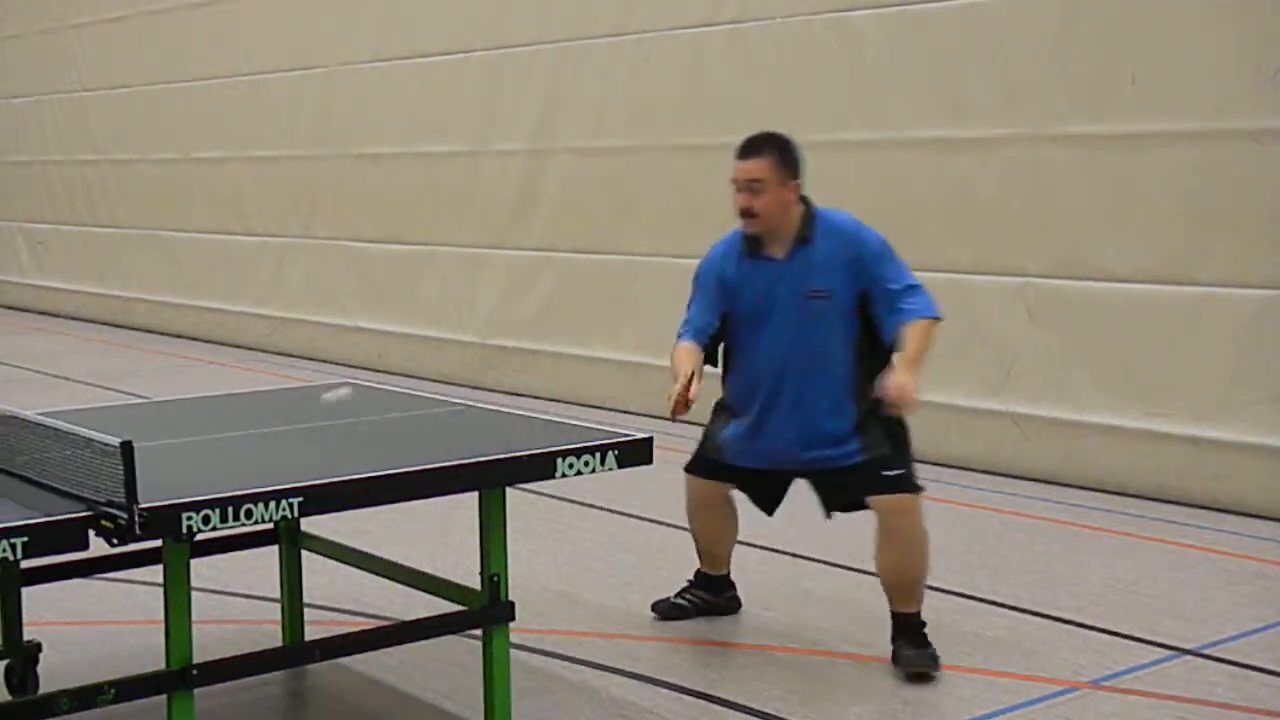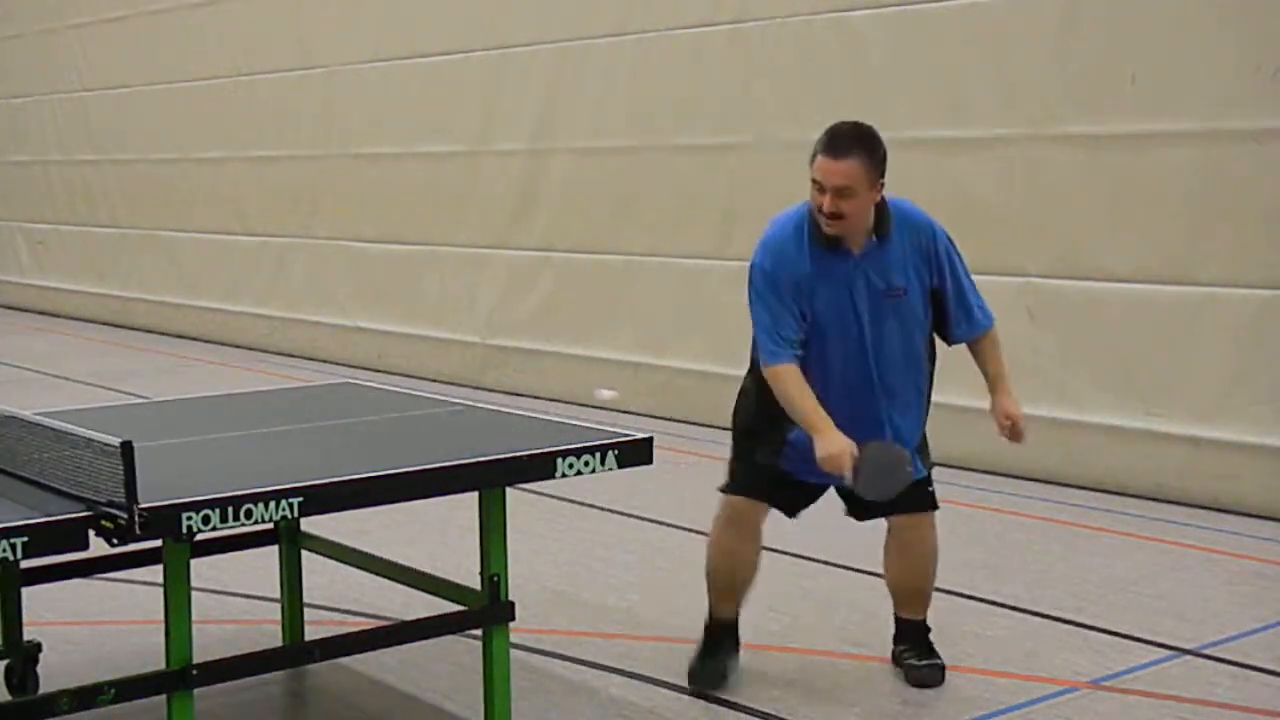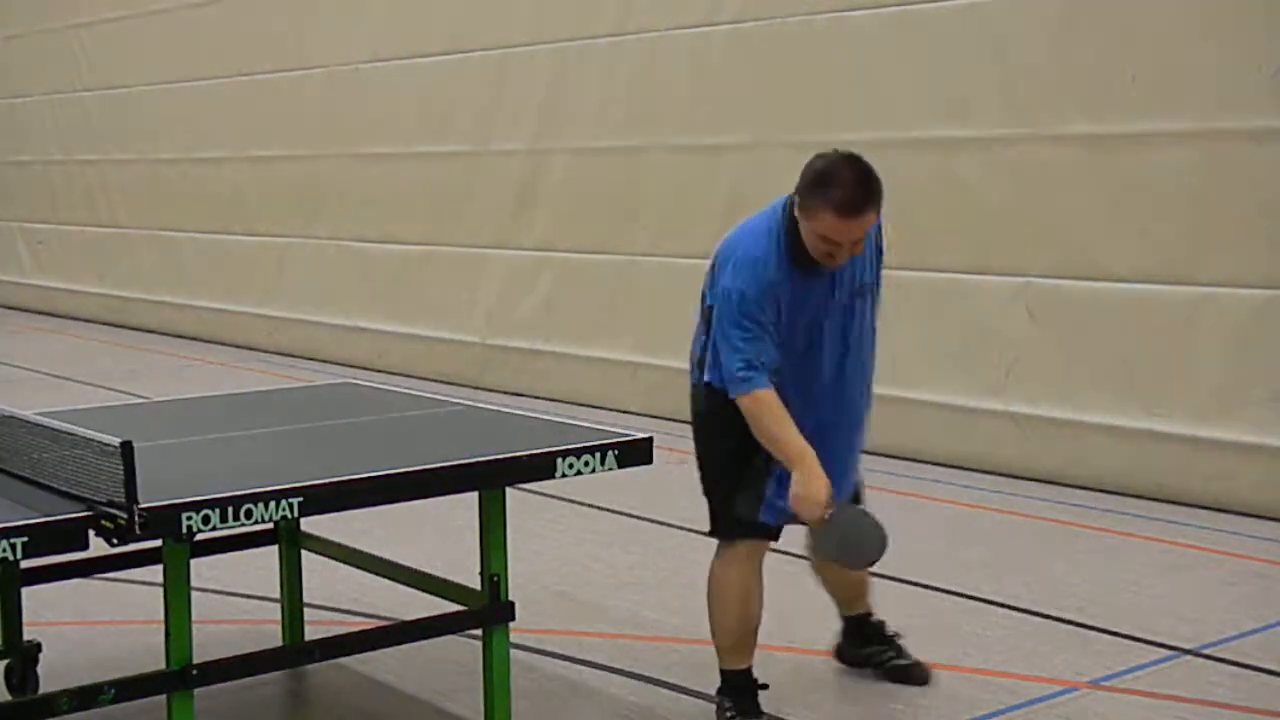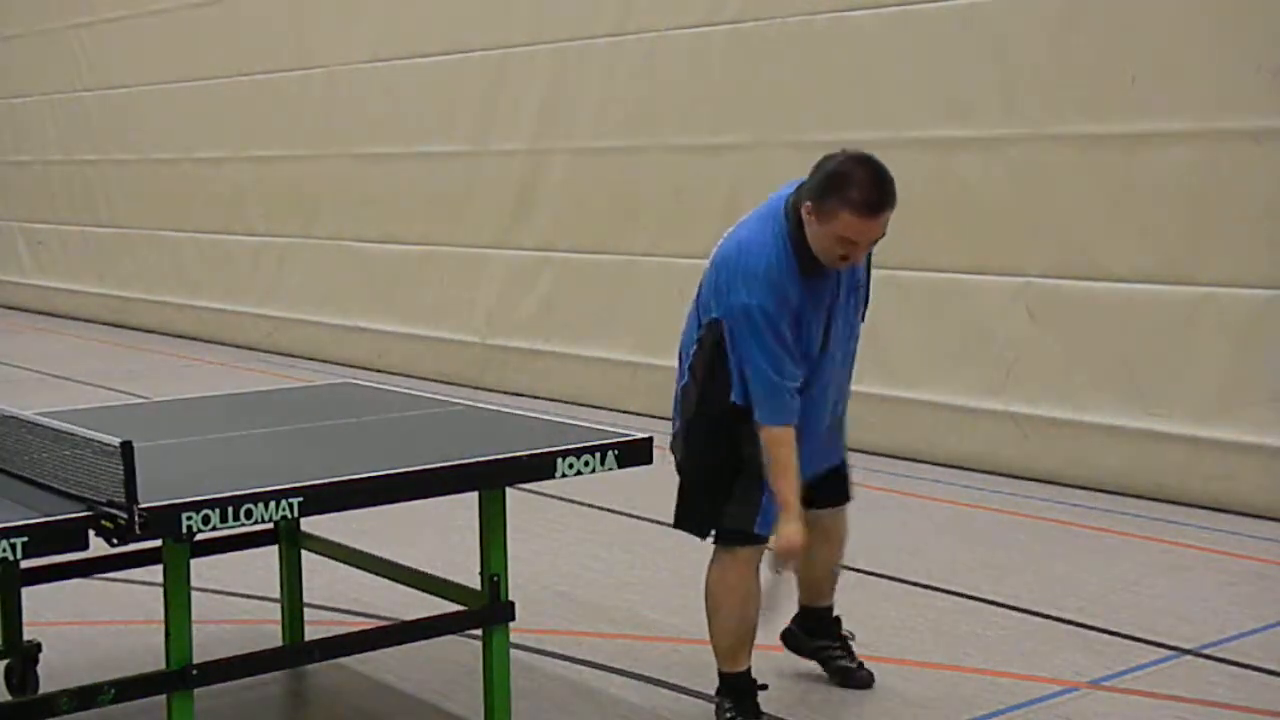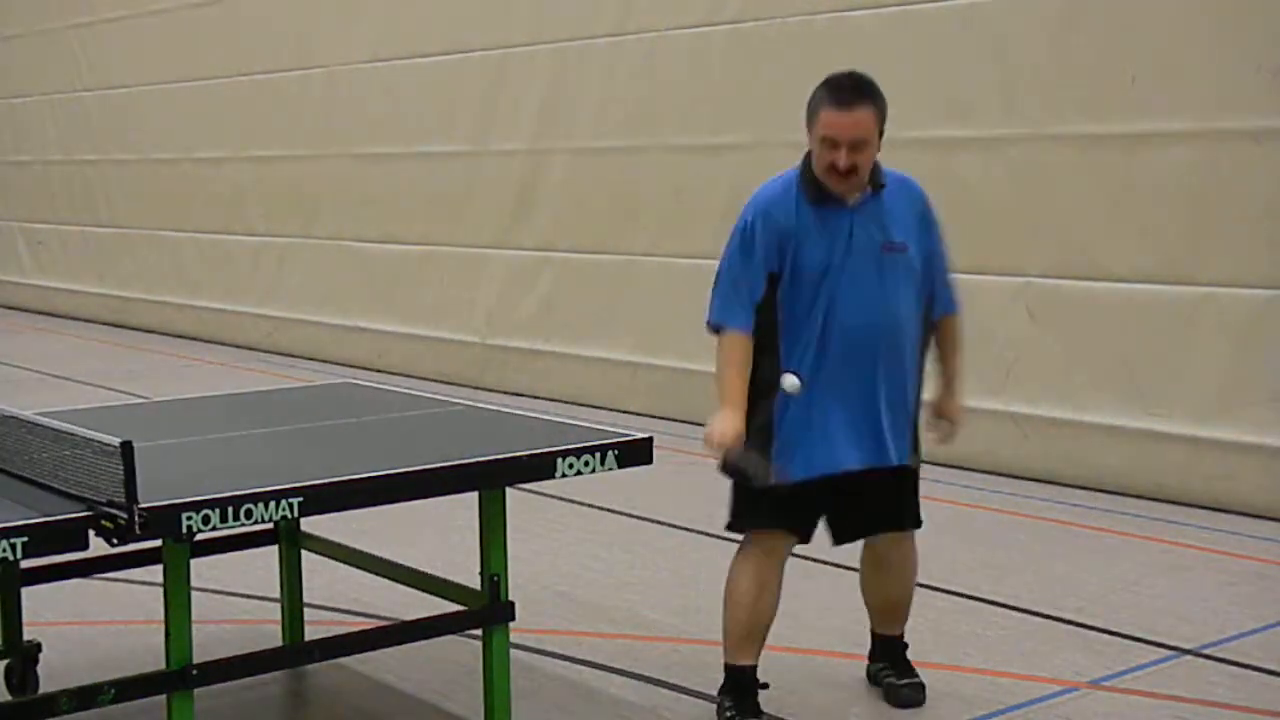
dt=0.4s
person 1, frame 1
left shoulder: (852, 242)
right shoulder: (724, 259)
left elbow: (915, 308)
right elbow: (695, 332)
left wrist: (904, 368)
right wrist: (685, 376)
left hip: (849, 414)
right hip: (755, 414)
left knee: (898, 503)
right knee: (705, 483)
left ankle: (909, 632)
right ankle: (714, 587)
person 1, frame 2
left shoulder: (920, 233)
right shoulder: (780, 248)
left elbow: (969, 318)
right elbow: (775, 356)
left wrist: (1001, 393)
right wrist: (823, 434)
left hip: (889, 415)
right hip: (793, 408)
left knee: (913, 515)
right knee: (741, 507)
left ankle: (911, 636)
right ankle: (720, 633)
person 1, frame 3
left shoulder: (860, 237)
right shoulder: (749, 264)
right elbow: (749, 385)
right wrist: (803, 463)
left hip: (825, 408)
right hip: (744, 413)
left knee: (834, 517)
right knee: (745, 538)
left ankle: (862, 633)
person 1, frame 4
left shoulder: (847, 230)
right shoulder: (756, 270)
right elbow: (770, 407)
right wrist: (786, 512)
left hip: (812, 406)
right hip: (736, 413)
left knee: (829, 511)
right knee: (743, 543)
left ankle: (815, 627)
person 1, frame 5
left shoulder: (910, 202)
right shoulder: (768, 212)
left elbow: (941, 304)
right elbow: (736, 319)
left wrist: (948, 386)
right wrist: (730, 409)
left hip: (884, 417)
right hip: (793, 422)
left knee: (894, 536)
right knee: (765, 541)
left ankle: (888, 653)
